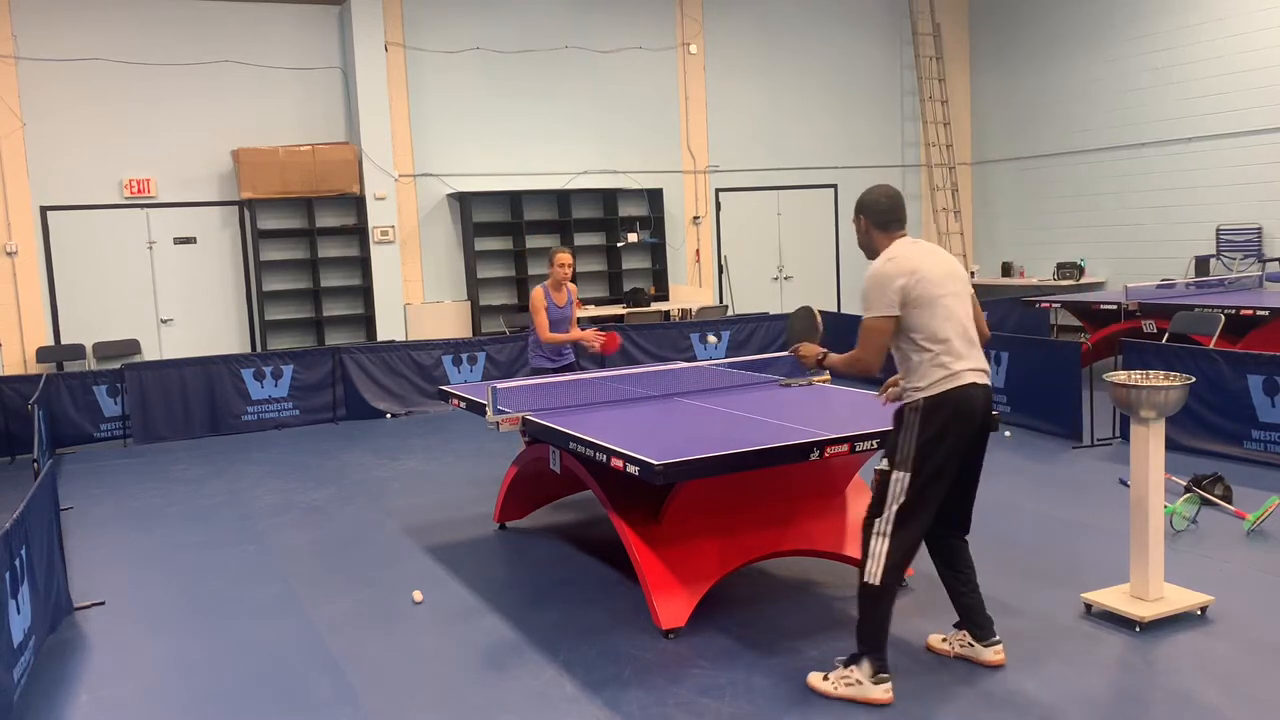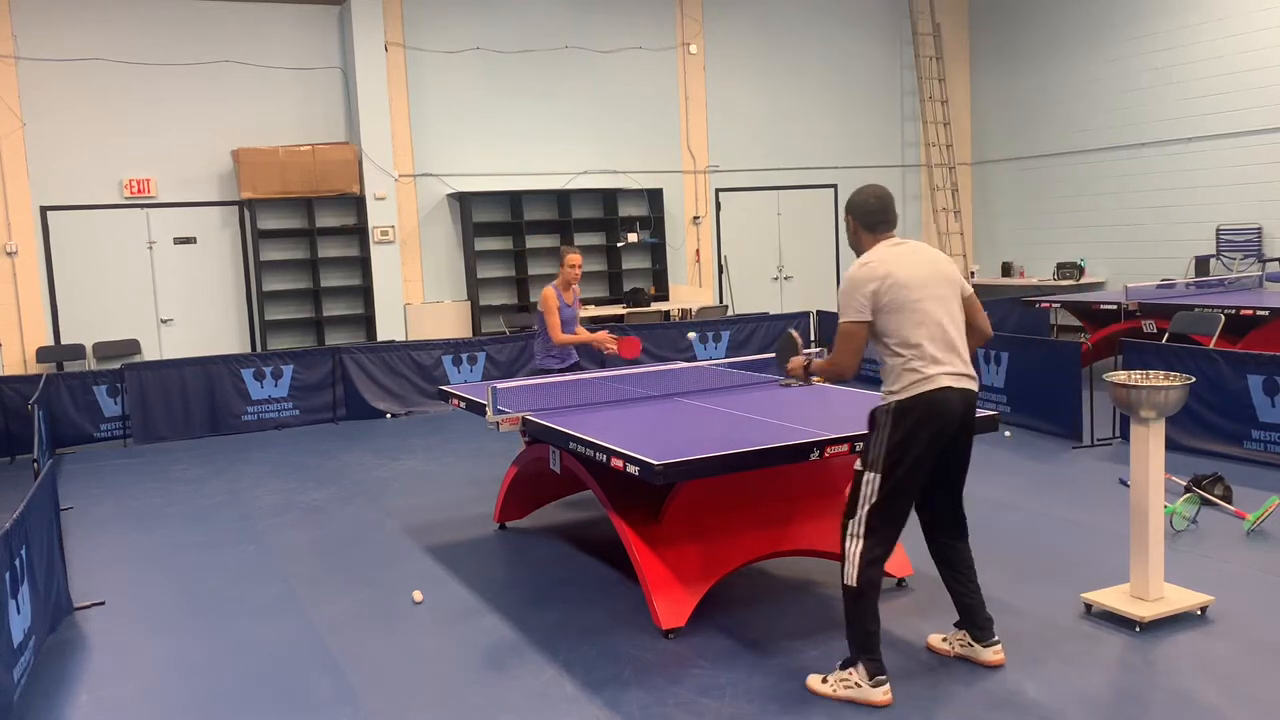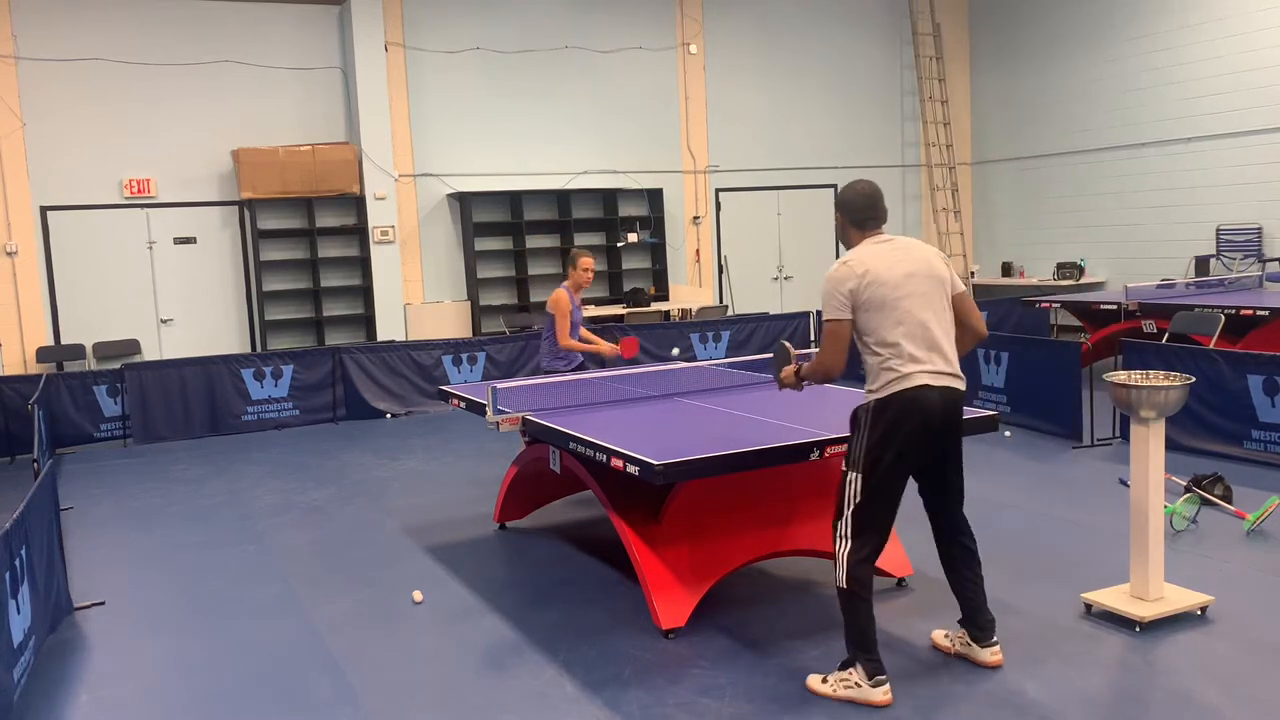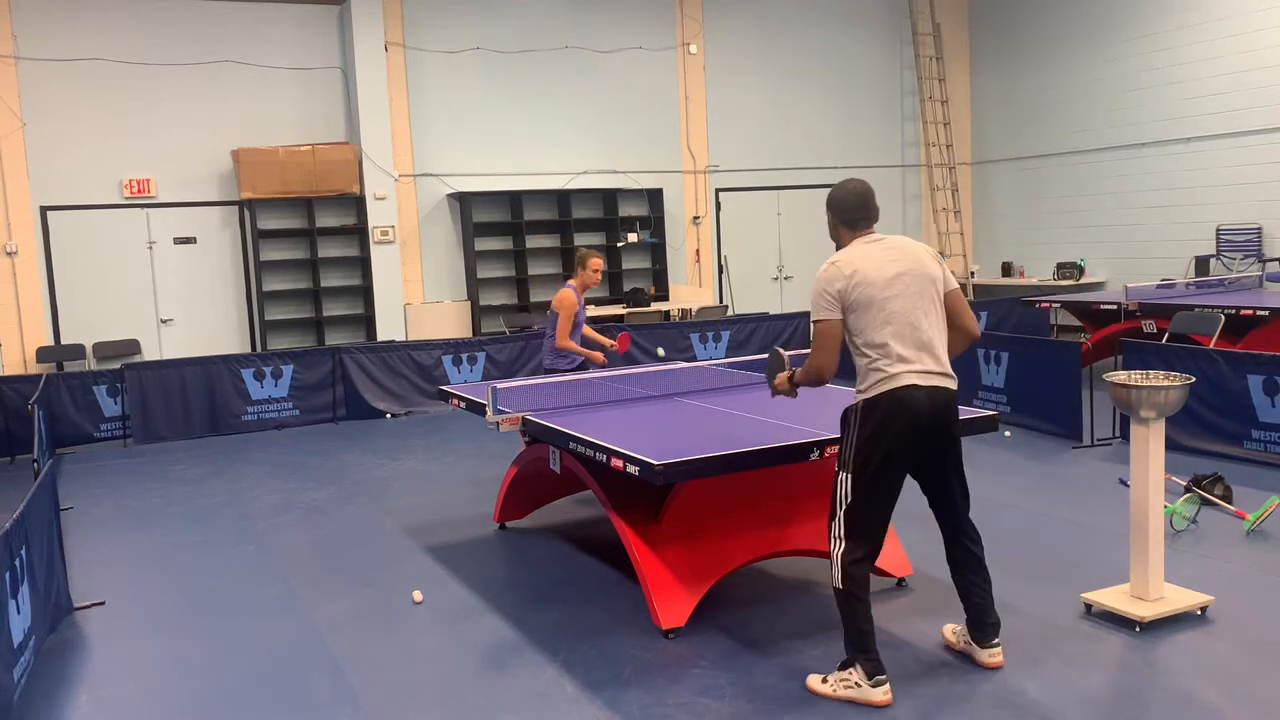
dt=0.1s
person 1, frame 1
left shoulder: (886, 270)
right shoulder: (939, 257)
left elbow: (868, 363)
right elbow: (980, 332)
left wrist: (821, 357)
left hip: (936, 406)
right hip: (974, 394)
left knee: (888, 531)
right knee: (944, 525)
left ankle: (870, 669)
right ankle: (980, 635)
person 1, frame 2
left shoulder: (863, 273)
right shoulder: (938, 258)
left elbow: (844, 368)
right elbow: (981, 331)
left wrist: (807, 367)
left hip: (911, 409)
right hip: (962, 399)
left knee: (865, 538)
right knee: (946, 523)
left ankle: (868, 673)
right ankle: (979, 635)
person 1, frame 3
left shoulder: (845, 271)
right shoulder: (930, 255)
left elbow: (832, 366)
right elbow: (976, 330)
left wrist: (798, 373)
left hip: (894, 406)
right hip: (948, 397)
left knee: (855, 537)
right knee: (950, 520)
left ankle: (867, 673)
right ankle: (980, 635)
person 1, frame 4
left shoulder: (835, 273)
right shoulder: (924, 254)
left elbow: (823, 369)
right elbow: (969, 330)
left wrist: (791, 380)
left hip: (885, 407)
right hip: (941, 399)
left knee: (851, 539)
right knee: (957, 520)
left ankle: (866, 673)
right ankle: (984, 637)
